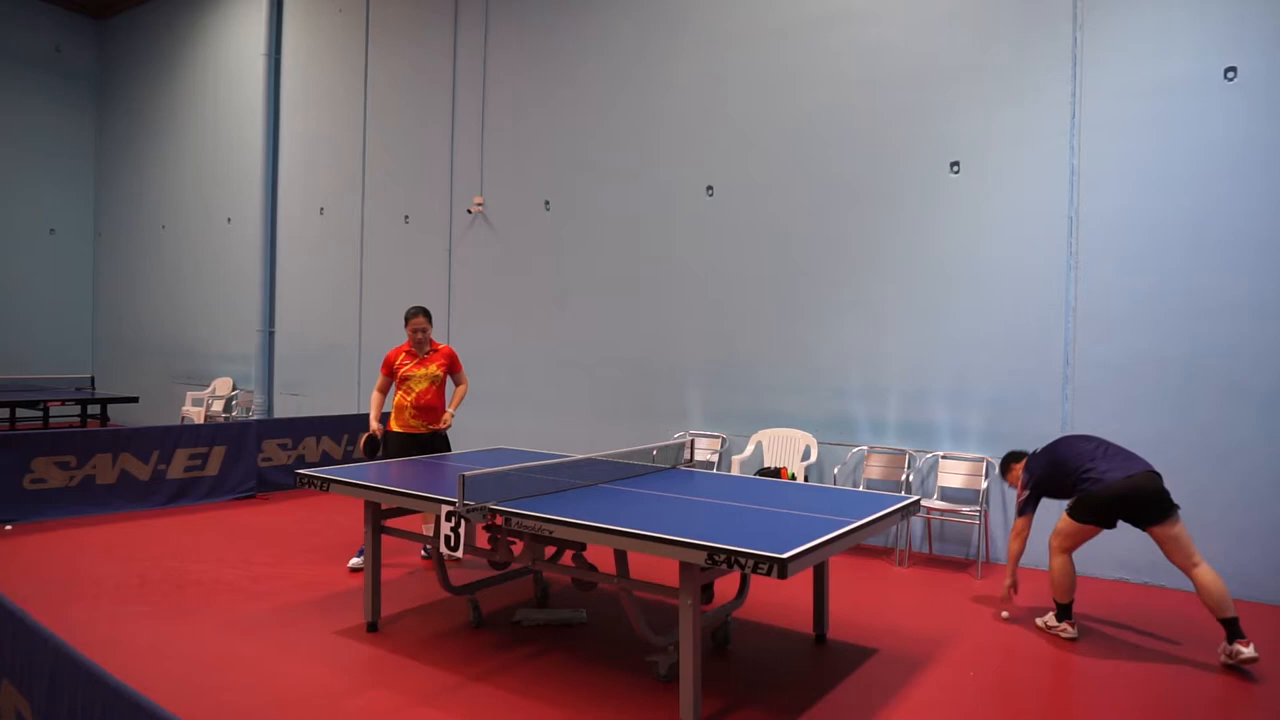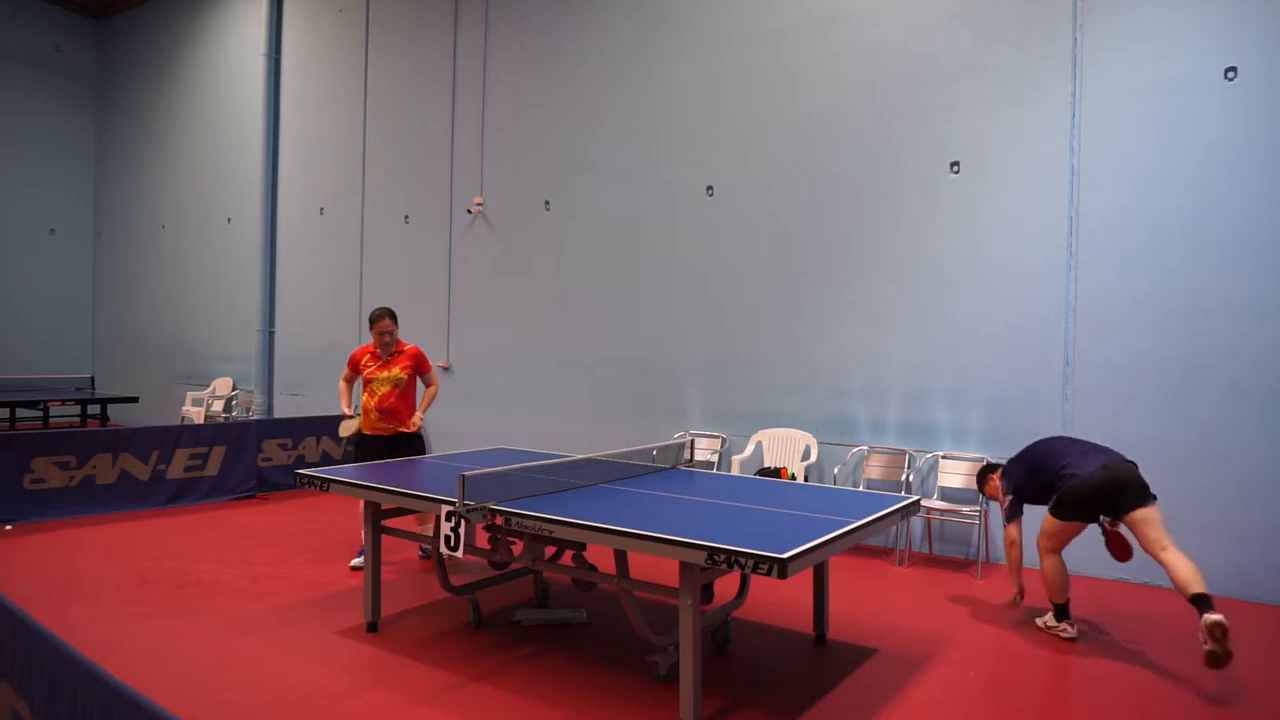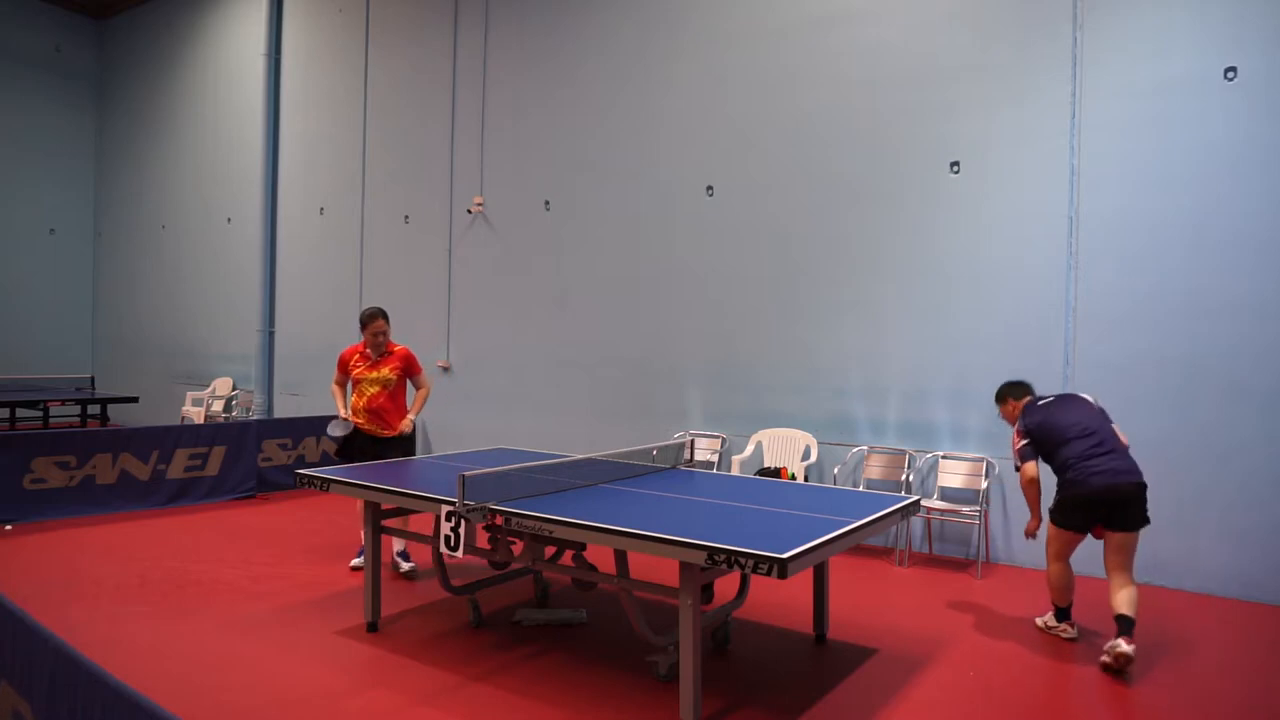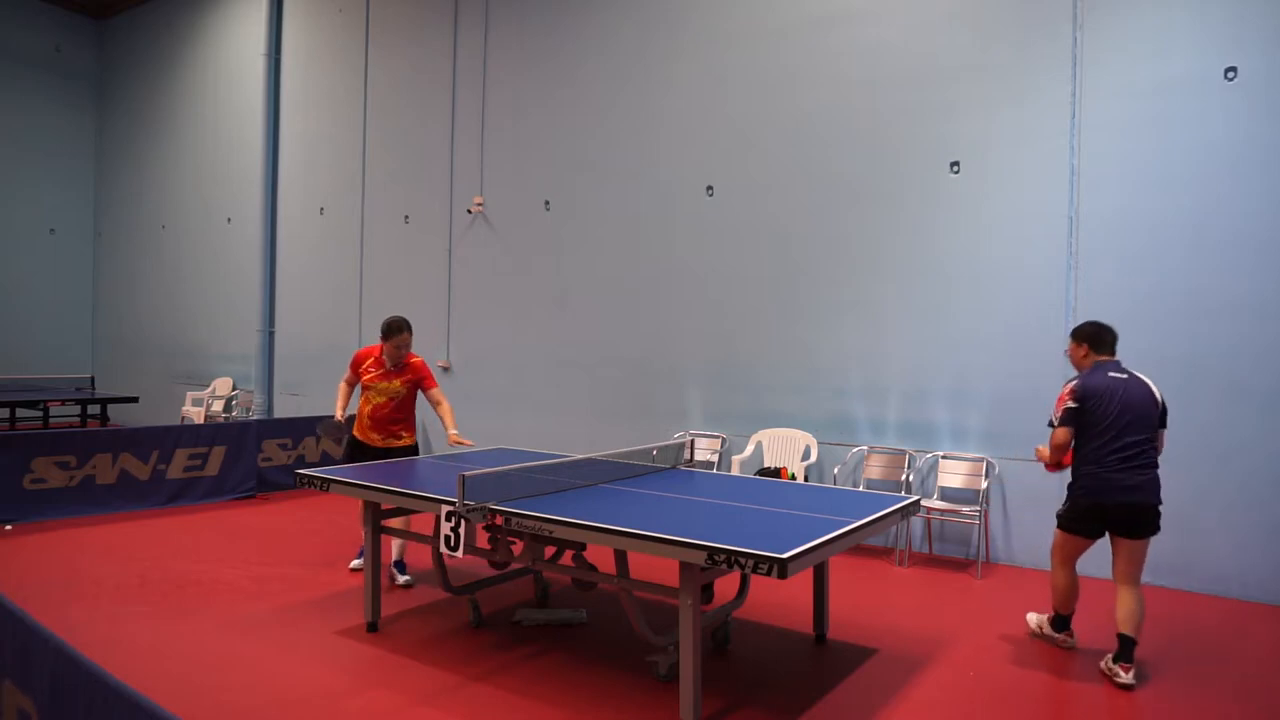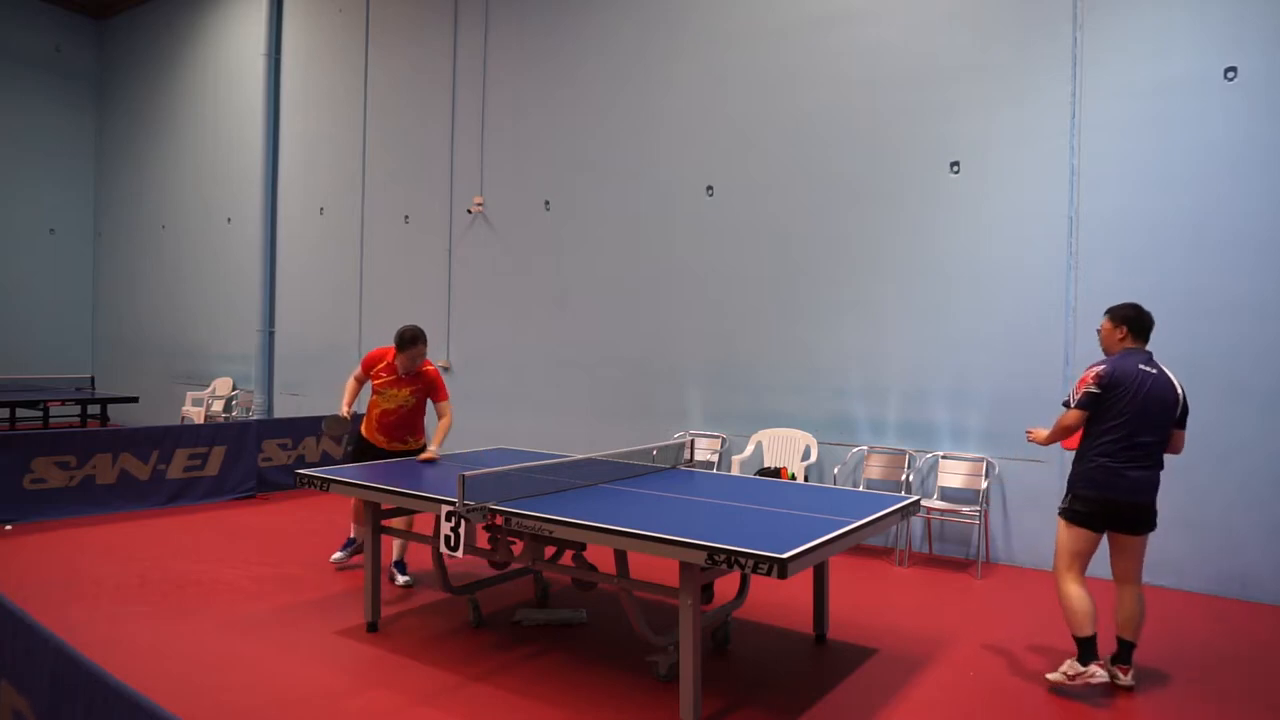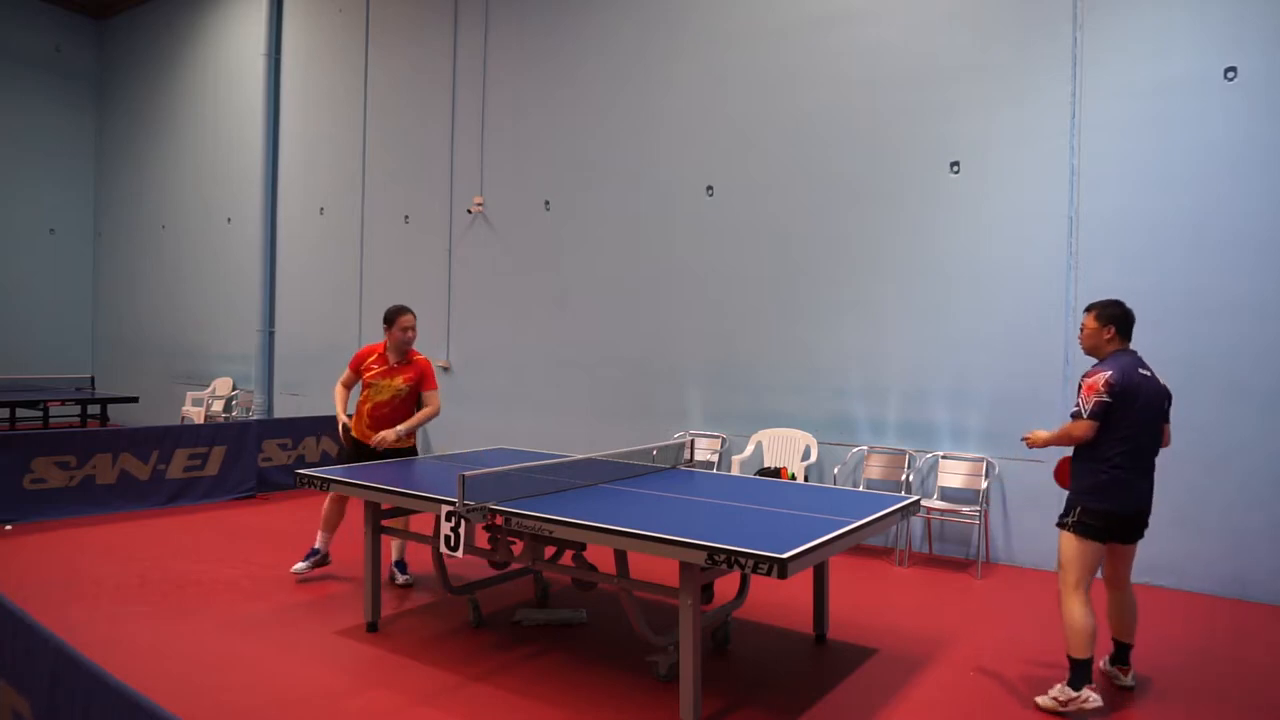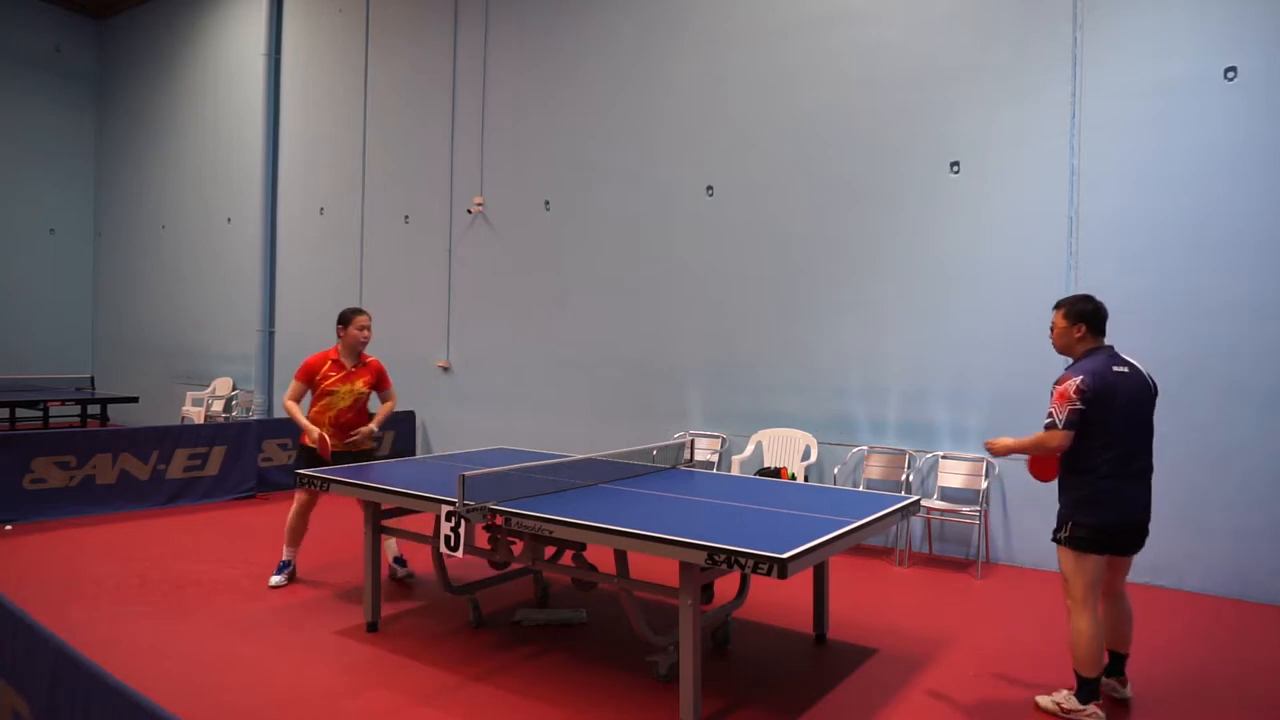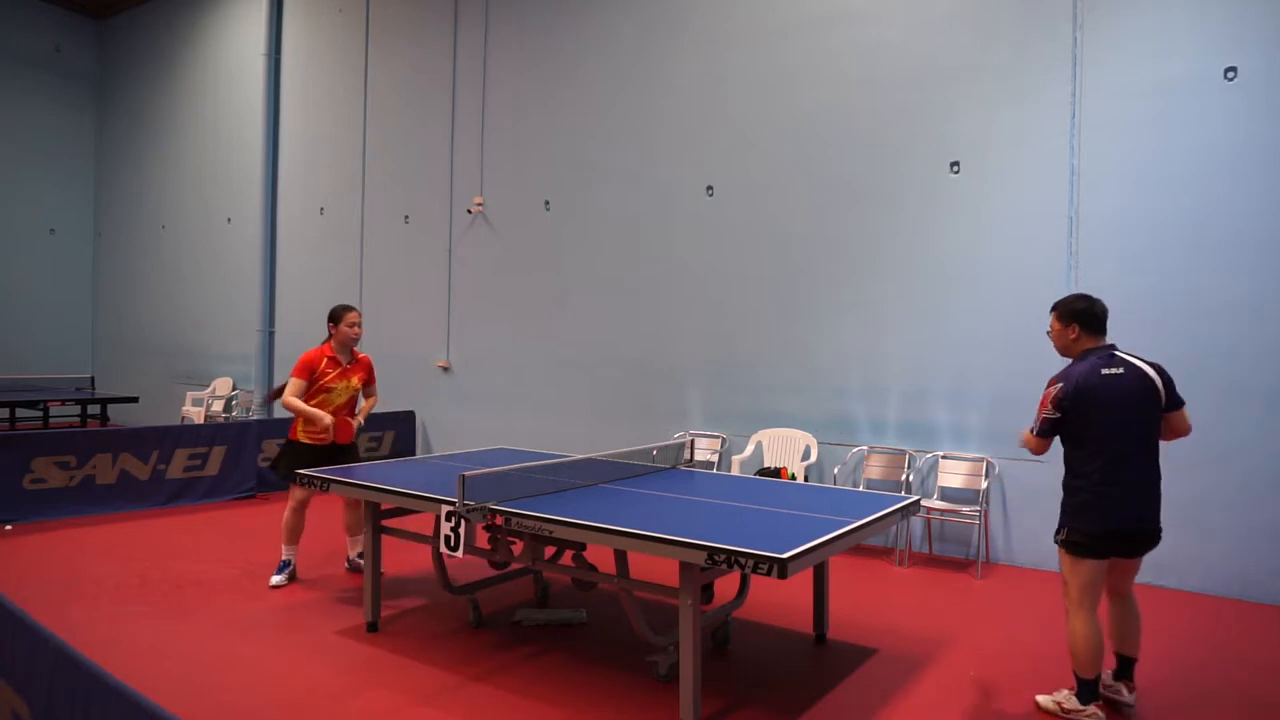
dt=0.4s
person 1, frame 1
left shoulder: (1031, 471)
right shoulder: (1068, 446)
left elbow: (1020, 531)
left wrist: (1011, 574)
left hip: (1103, 489)
right hip: (1146, 479)
left knee: (1059, 547)
right knee: (1193, 563)
left ankle: (1062, 619)
right ankle: (1237, 641)
person 1, frame 2
left shoulder: (1009, 483)
right shoulder: (1044, 451)
left elbow: (1013, 538)
left wrist: (1018, 584)
right wrist: (1111, 511)
left hip: (1082, 485)
right hip: (1124, 471)
left knee: (1049, 547)
right knee: (1166, 550)
left ankle: (1061, 620)
right ankle: (1207, 612)
person 1, frame 3
left shoulder: (1024, 425)
right shoulder: (1081, 399)
left elbow: (1030, 475)
right elbow: (1123, 443)
left wrist: (1035, 517)
left hip: (1080, 488)
right hip: (1129, 482)
left knee: (1057, 556)
right knee: (1120, 574)
left ankle: (1063, 621)
right ankle: (1124, 638)
person 1, frame 4
left shoulder: (1079, 387)
right shoulder: (1148, 388)
left elbow: (1061, 441)
right elbow: (1157, 445)
left wrist: (1050, 458)
left hip: (1092, 493)
right hip: (1142, 495)
left knee: (1062, 561)
right knee: (1128, 582)
left ankle: (1060, 628)
right ankle: (1123, 662)
person 1, frame 5
left shoulder: (1103, 371)
right shoulder: (1171, 384)
left elbow: (1071, 422)
right elbow: (1176, 444)
left wrist: (1046, 437)
left hip: (1093, 487)
right hip: (1141, 493)
left knee: (1068, 573)
right knee: (1129, 581)
left ankle: (1087, 662)
right ankle: (1122, 664)
person 1, frame 6
left shoulder: (1103, 375)
right shoulder: (1154, 381)
left elbow: (1081, 432)
right elbow: (1163, 439)
left wrist: (1045, 439)
left hip: (1095, 497)
right hip: (1136, 499)
left knee: (1073, 589)
right knee: (1119, 584)
left ankle: (1081, 687)
right ankle: (1121, 665)
person 1, frame 7
left shoulder: (1077, 379)
right shoulder: (1139, 375)
left elbow: (1057, 442)
left wrist: (1008, 445)
left hip: (1089, 510)
right hip: (1135, 508)
left knee: (1082, 604)
right knee: (1114, 593)
right ankle: (1116, 677)
person 1, frame 8
left shoulder: (1065, 385)
right shoulder: (1150, 373)
left elbow: (1037, 445)
right elbow: (1179, 427)
left wrist: (1029, 436)
left hip: (1089, 514)
right hip: (1141, 512)
left knee: (1080, 607)
right knee: (1121, 592)
right ankle: (1123, 680)
person 2, frame 1
left shoulder: (446, 354)
right shoulder: (394, 356)
left elbow: (462, 383)
right elbow: (380, 390)
left wrist: (451, 411)
right wrist: (374, 419)
left hip: (433, 432)
right hip: (400, 431)
left ankle: (430, 544)
right ankle: (368, 547)
person 2, frame 2
left shoulder: (413, 354)
right shoulder: (360, 356)
left elbow: (433, 385)
right elbow: (345, 380)
left wrist: (419, 414)
right wrist: (346, 406)
left hip: (406, 433)
right hip: (370, 433)
left ankle: (427, 543)
right ankle: (367, 547)
person 2, frame 3
left shoulder: (403, 355)
right shoulder: (349, 356)
left elbow: (423, 387)
right elbow: (338, 384)
left wrist: (411, 416)
right wrist: (342, 408)
left hip: (396, 435)
right hip: (361, 433)
left ankle: (399, 552)
right ankle: (366, 548)
person 2, frame 4
left shoulder: (417, 367)
right shoulder: (363, 357)
left elbow: (440, 401)
right elbow: (347, 383)
left wrist: (452, 431)
right wrist: (340, 408)
left hip: (400, 444)
right hip: (363, 439)
left ankle: (397, 562)
right ankle: (368, 548)
person 2, frame 5
left shoulder: (431, 376)
right shoulder: (376, 358)
left elbow: (445, 417)
right elbow: (356, 379)
left wrist: (433, 448)
right wrist: (346, 405)
left hip: (408, 447)
right hip: (370, 439)
left ankle: (397, 563)
right ankle: (355, 540)
person 2, frame 6
left shoulder: (421, 366)
right shoulder: (366, 355)
left elbow: (433, 407)
right elbow: (343, 385)
left wrist: (399, 431)
right wrist: (341, 414)
left hip: (398, 446)
right hip: (359, 439)
right knee: (337, 494)
left ankle: (397, 564)
right ankle: (320, 551)
person 2, frame 7
left shoulder: (374, 367)
right shoulder: (316, 363)
left elbow: (390, 401)
right elbow: (289, 401)
left wrist: (372, 426)
right wrist: (308, 428)
left hip: (356, 447)
right hip: (317, 446)
right knee: (303, 504)
left ankle: (395, 561)
right ankle: (287, 563)
person 2, frame 8
left shoulder: (364, 363)
right shoulder: (311, 359)
left elbow: (371, 396)
right elbow: (288, 400)
left wrist: (359, 418)
right wrist: (317, 414)
left hip: (343, 442)
right hip: (306, 442)
left knee: (354, 498)
right knee: (298, 500)
left ankle: (355, 557)
right ankle: (287, 563)
